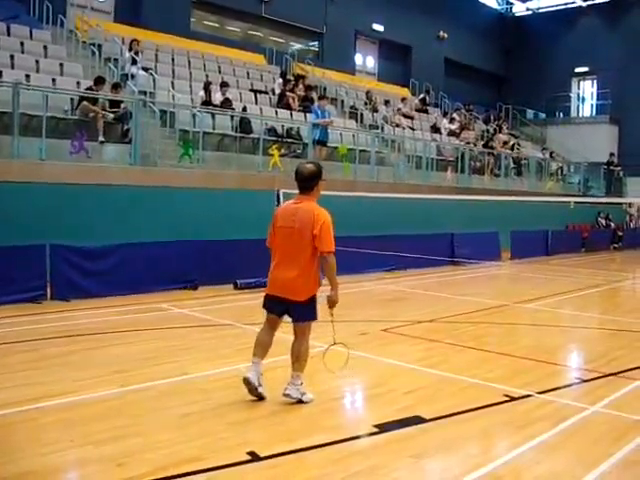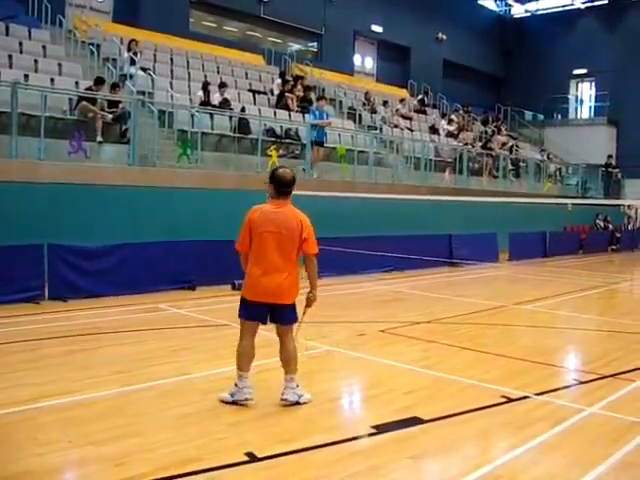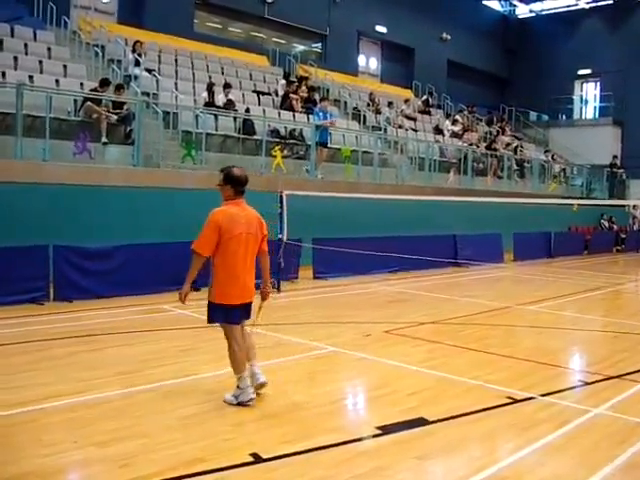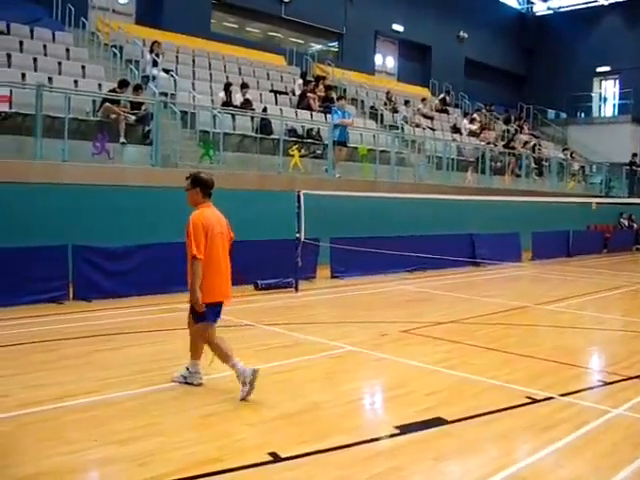
dt=0.4s
person 1, frame 1
left shoulder: (281, 210)
right shoulder: (320, 215)
left elbow: (272, 247)
right elbow: (327, 256)
right wrist: (334, 288)
left hip: (276, 283)
right hip: (302, 287)
left knee: (269, 325)
right knee: (301, 334)
left ankle: (254, 372)
right ankle: (295, 386)
person 1, frame 2
left shoulder: (255, 214)
right shoulder: (301, 219)
left elbow: (243, 252)
right elbow: (310, 258)
right wrist: (313, 289)
left hip: (255, 288)
right hip: (284, 290)
left knee: (247, 335)
right knee: (287, 337)
left ankle: (242, 388)
right ankle: (291, 389)
person 1, frame 3
left shoulder: (219, 216)
right shoulder: (256, 217)
left elbow: (201, 253)
right elbow: (264, 254)
left wrist: (188, 283)
right wrist: (266, 283)
left hip: (223, 291)
right hip: (246, 290)
left knee: (233, 336)
right knee: (241, 331)
left ankle: (244, 389)
right ankle: (256, 374)
person 1, frame 4
left shoulder: (197, 217)
right shoulder: (219, 217)
left elbow: (197, 257)
left wrist: (195, 289)
left hip: (206, 289)
right hip: (219, 286)
left knee: (207, 335)
right knee: (195, 326)
left ankle: (243, 372)
right ankle: (193, 372)
